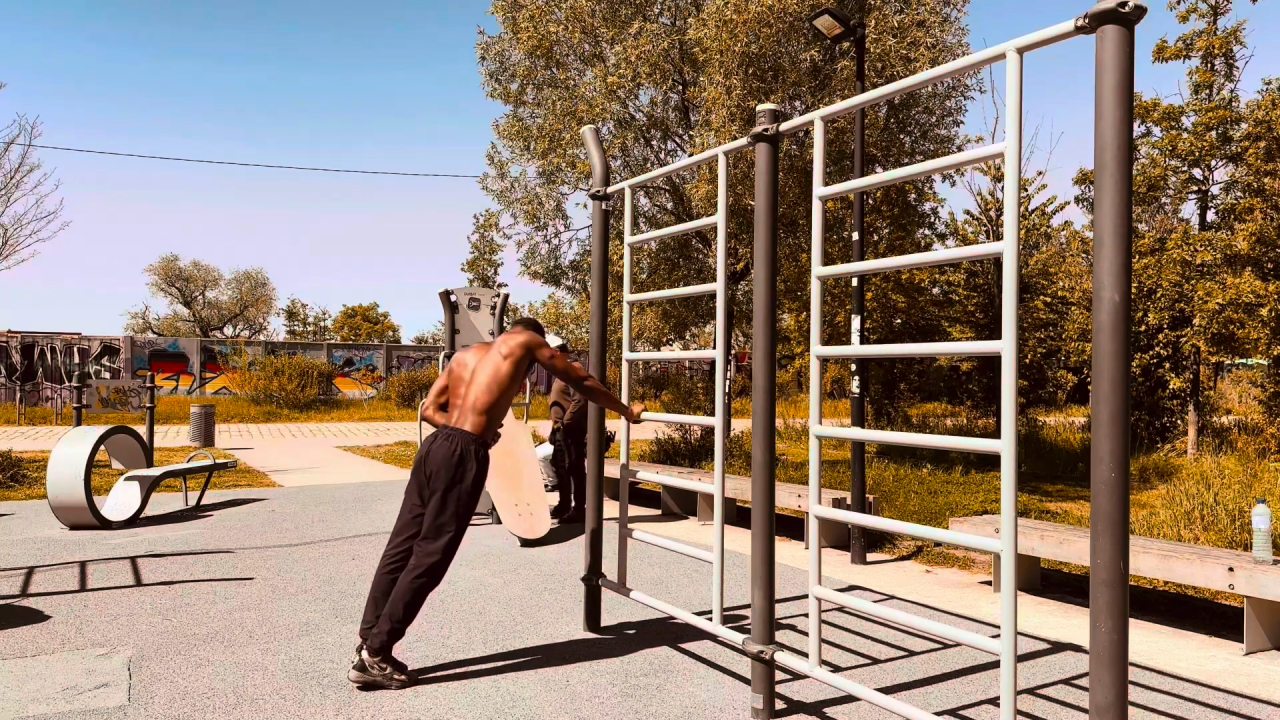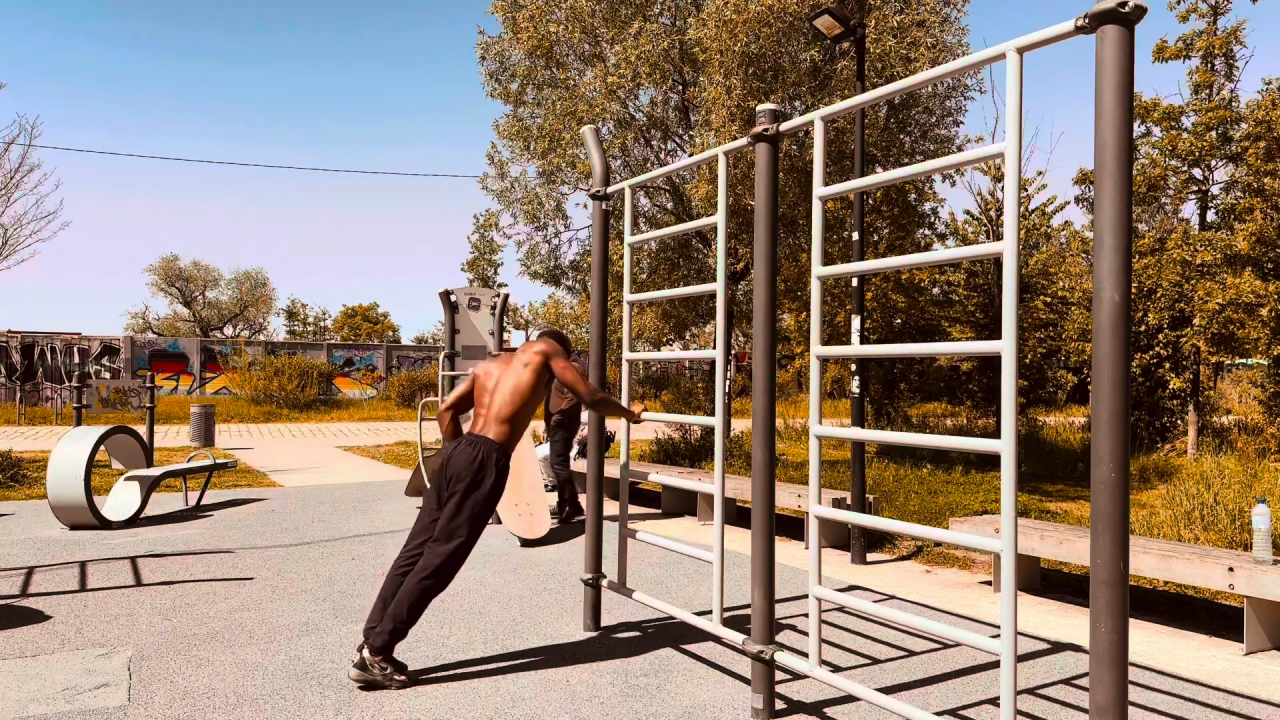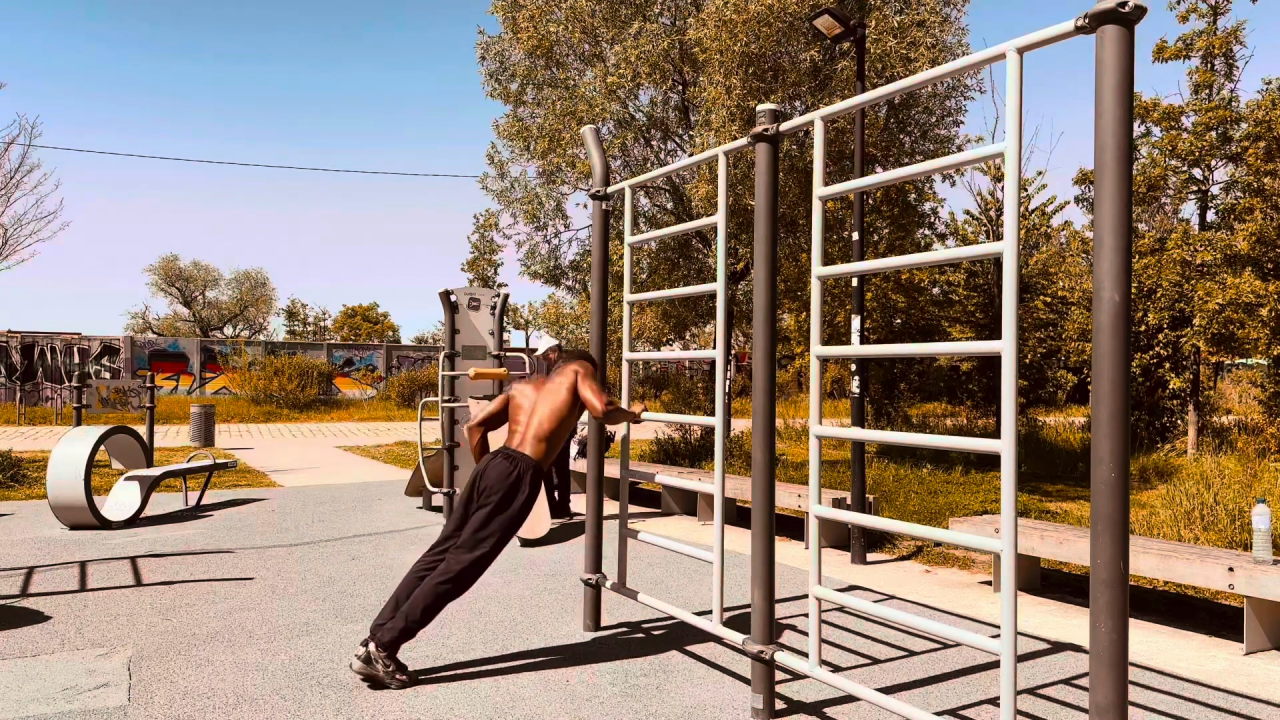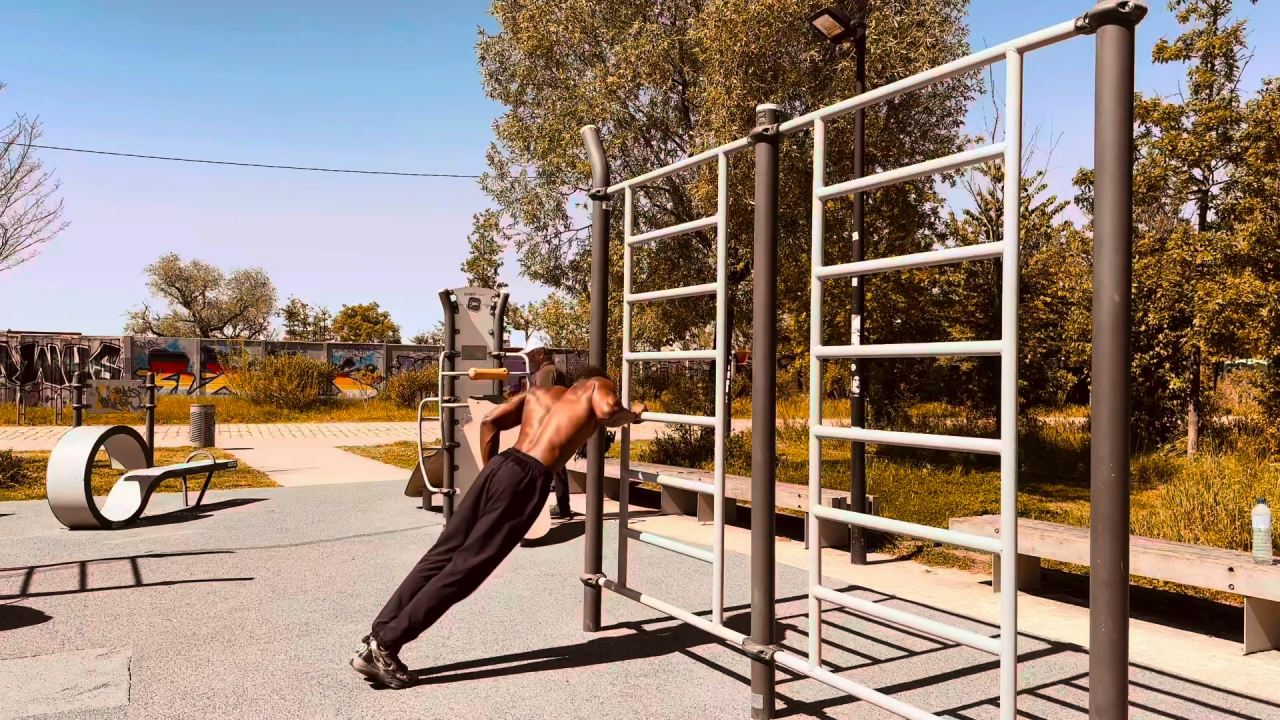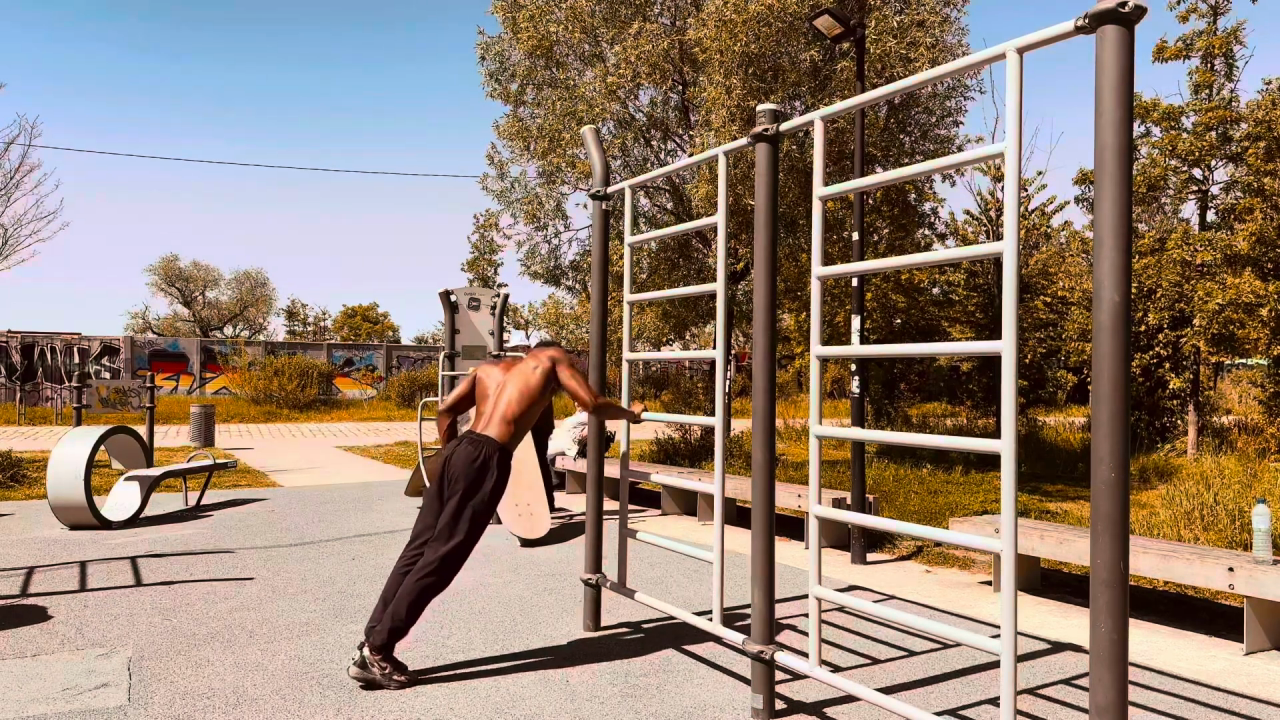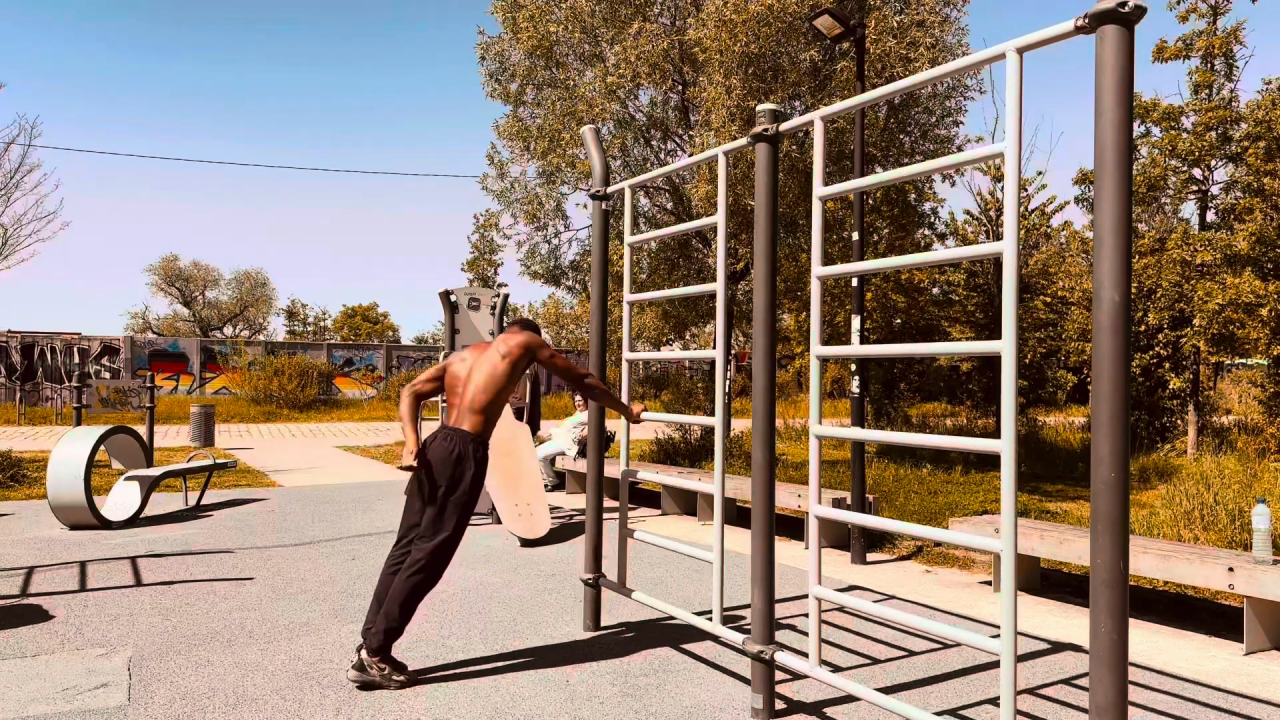
dt=0.5s
person 1, frame 1
left shoulder: (464, 354)
right shoulder: (526, 339)
left elbow: (429, 409)
right elbow: (582, 382)
right wrist: (626, 411)
left hip: (435, 446)
right hip: (463, 454)
left knee: (400, 551)
right knee: (428, 558)
left ankle: (369, 646)
right ankle: (374, 655)
person 1, frame 2
left shoulder: (488, 364)
right shoulder: (546, 348)
left elbow: (447, 410)
right elbow: (591, 397)
right wrist: (630, 413)
left hip: (458, 452)
right hip: (486, 461)
left knee: (416, 553)
right knee: (439, 561)
left ankle: (372, 647)
right ankle: (375, 653)
person 1, frame 3
left shoulder: (522, 386)
right shoulder: (579, 369)
left elbow: (476, 425)
right elbow: (602, 410)
right wrist: (630, 414)
left hip: (493, 464)
right hip: (520, 474)
left knee: (439, 555)
right knee: (460, 565)
left ankle: (376, 643)
right ankle: (381, 649)
person 1, frame 4
left shoulder: (538, 392)
right shoulder: (599, 385)
left elbow: (490, 422)
right elbow: (608, 412)
right wrist: (632, 415)
left hip: (501, 466)
right hip: (528, 479)
left knee: (440, 556)
right knee: (465, 568)
left ankle: (377, 640)
right ankle: (383, 647)
person 1, frame 5
left shoulder: (489, 367)
right shoulder: (554, 356)
left elbow: (445, 413)
right elbow: (593, 404)
right wrist: (629, 413)
left hip: (459, 450)
right hip: (488, 460)
left knee: (418, 551)
right knee: (439, 560)
left ankle: (371, 648)
right ankle: (375, 653)
person 1, frame 6
left shoulder: (461, 356)
right shoulder: (525, 340)
left elbow: (411, 392)
right elbow: (583, 382)
left wrist: (410, 441)
right wrist: (626, 411)
left hip: (436, 445)
right hip: (465, 452)
left knee: (406, 550)
right knee: (428, 556)
left ankle: (370, 648)
right ankle: (374, 654)
